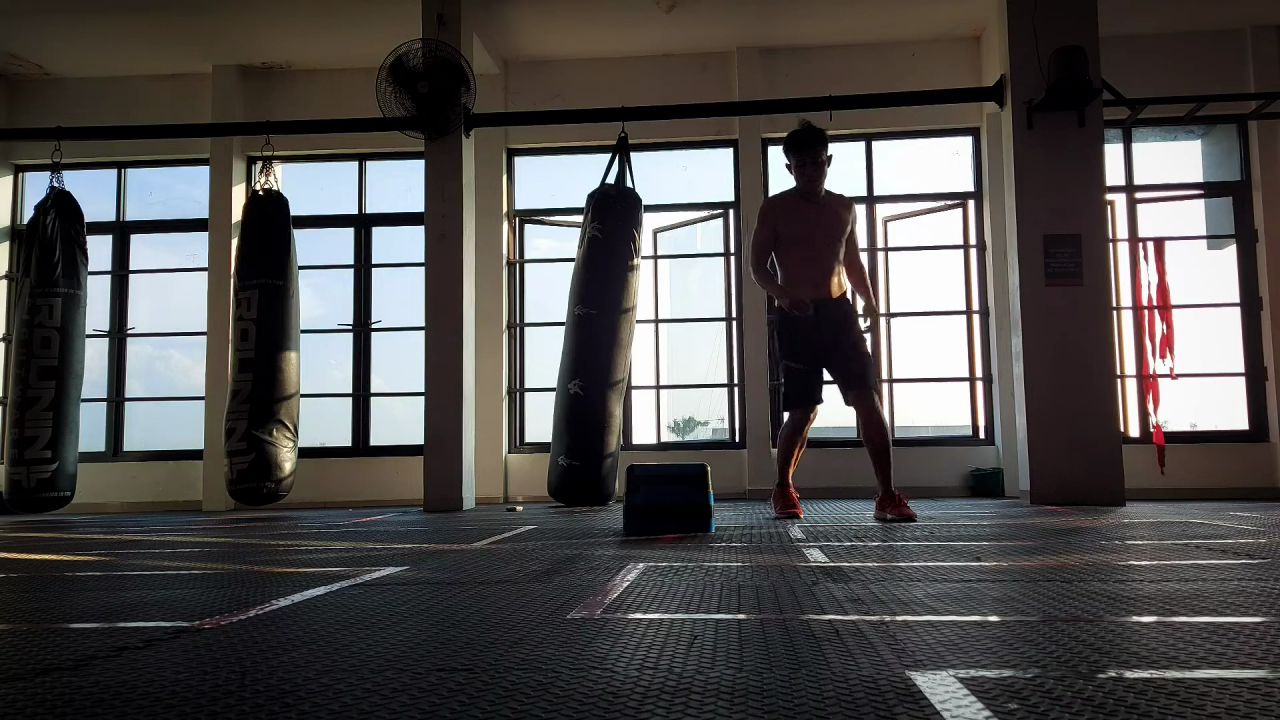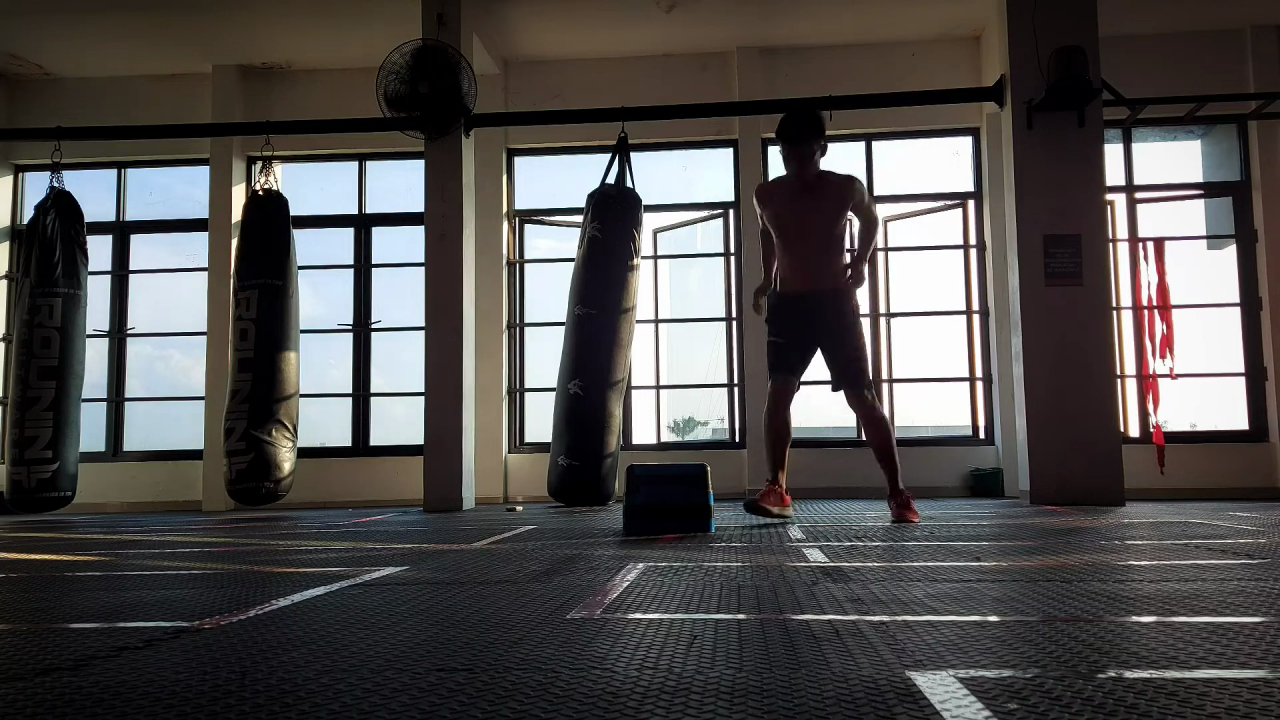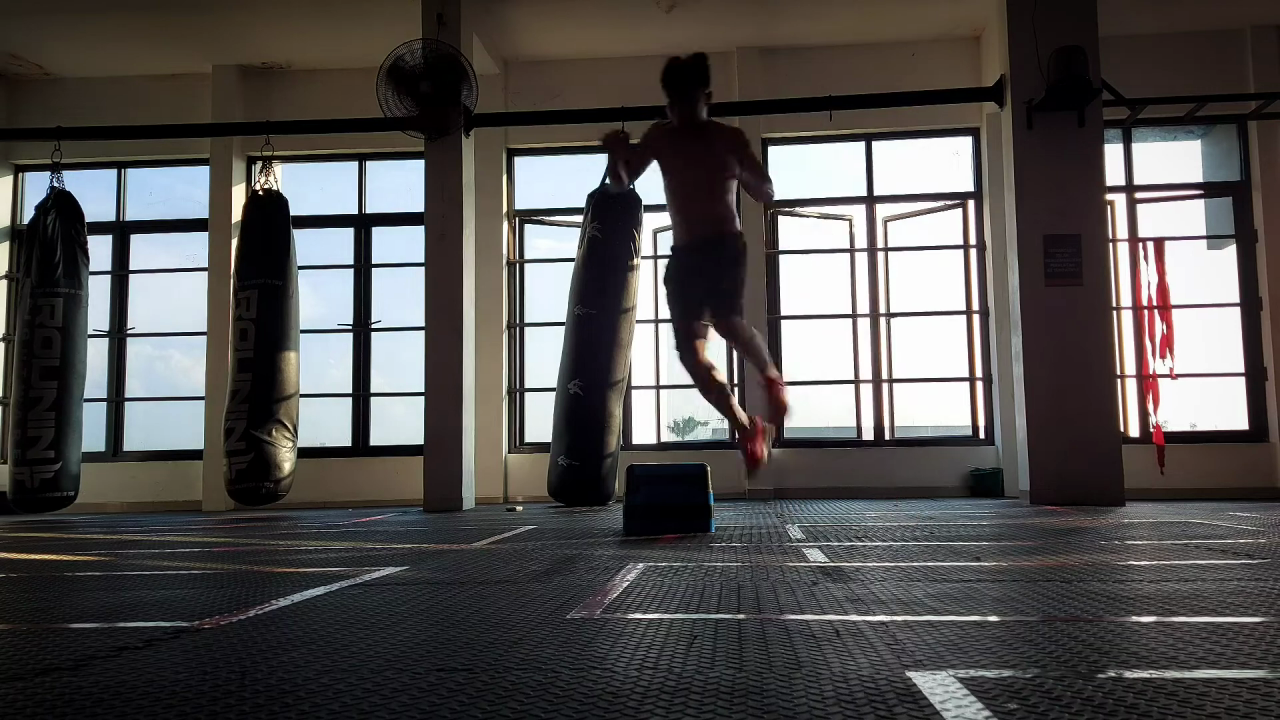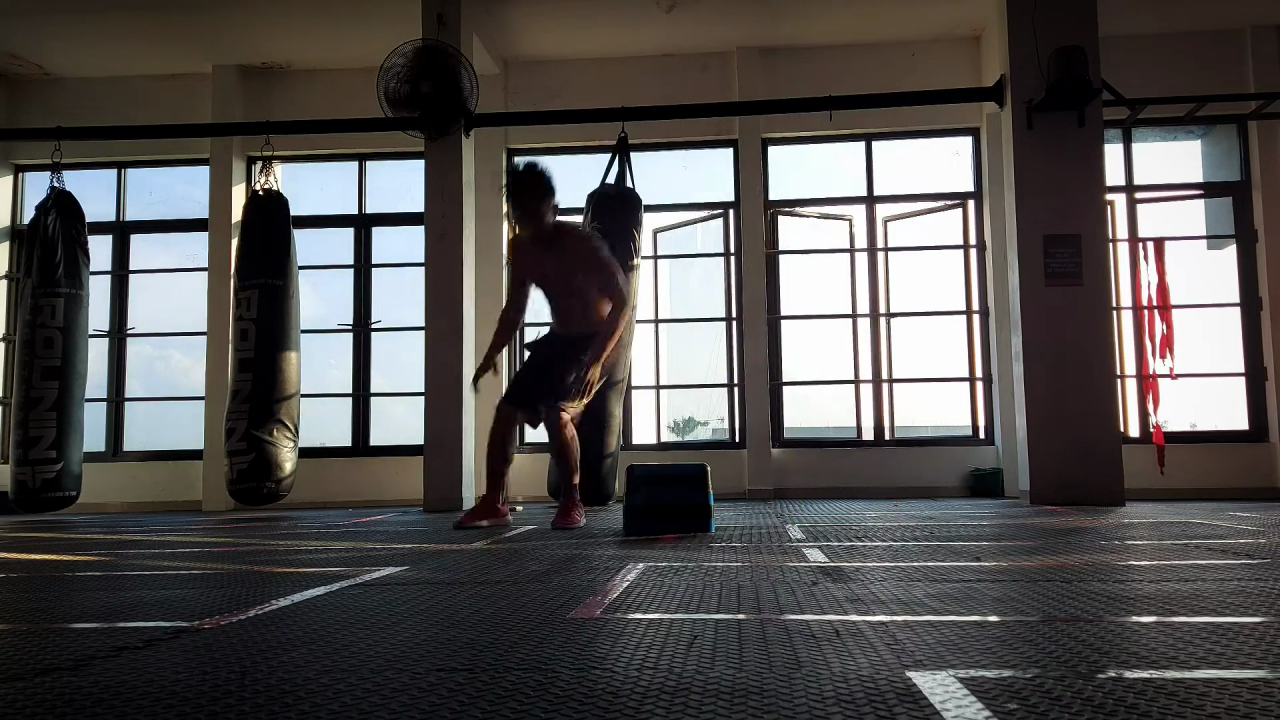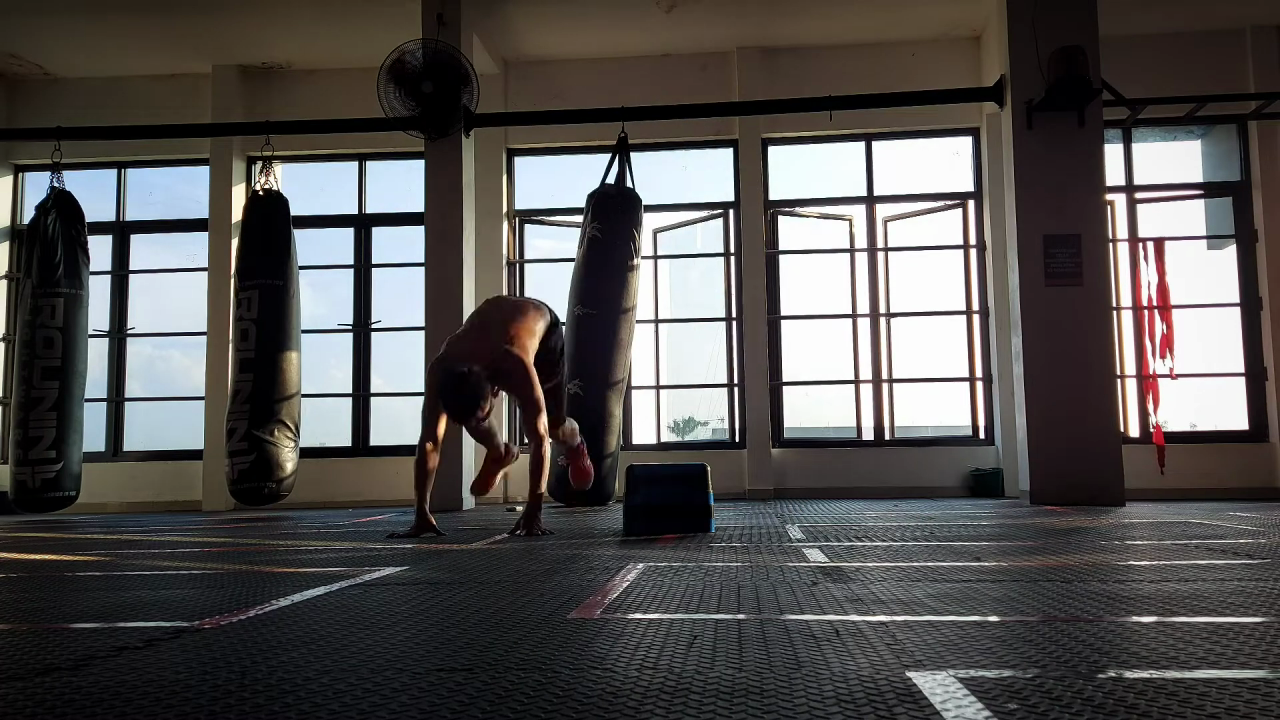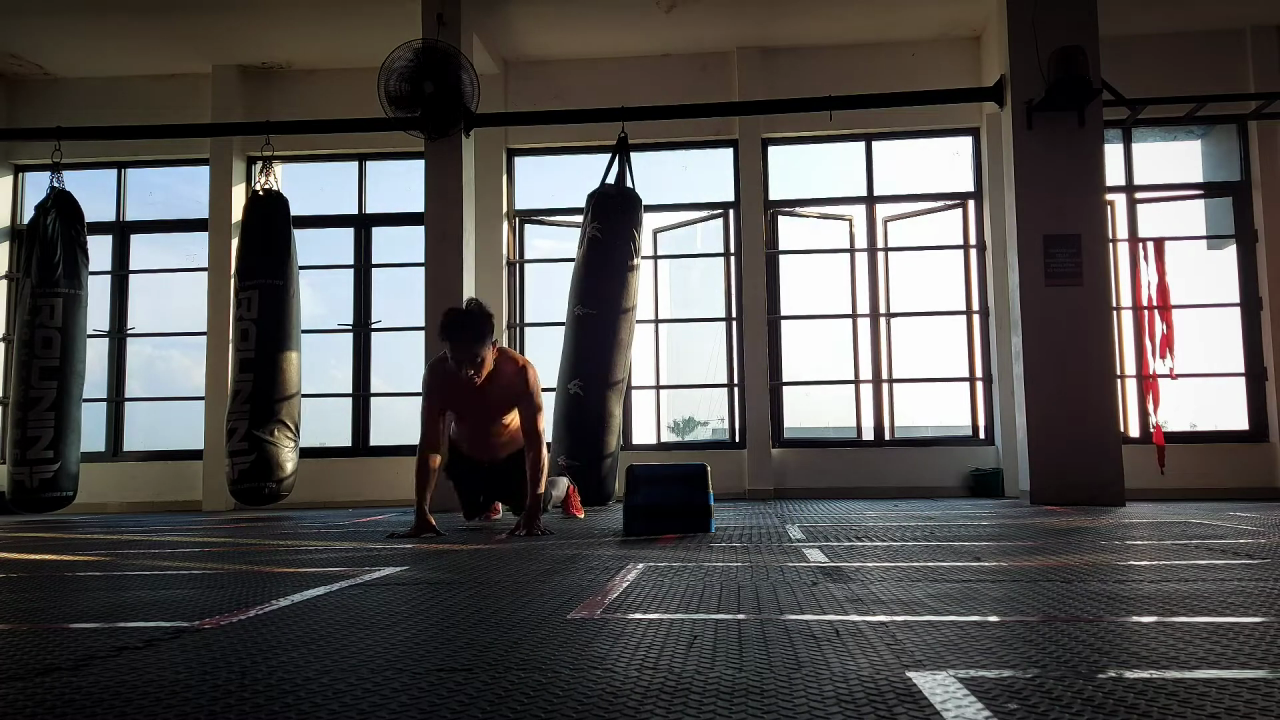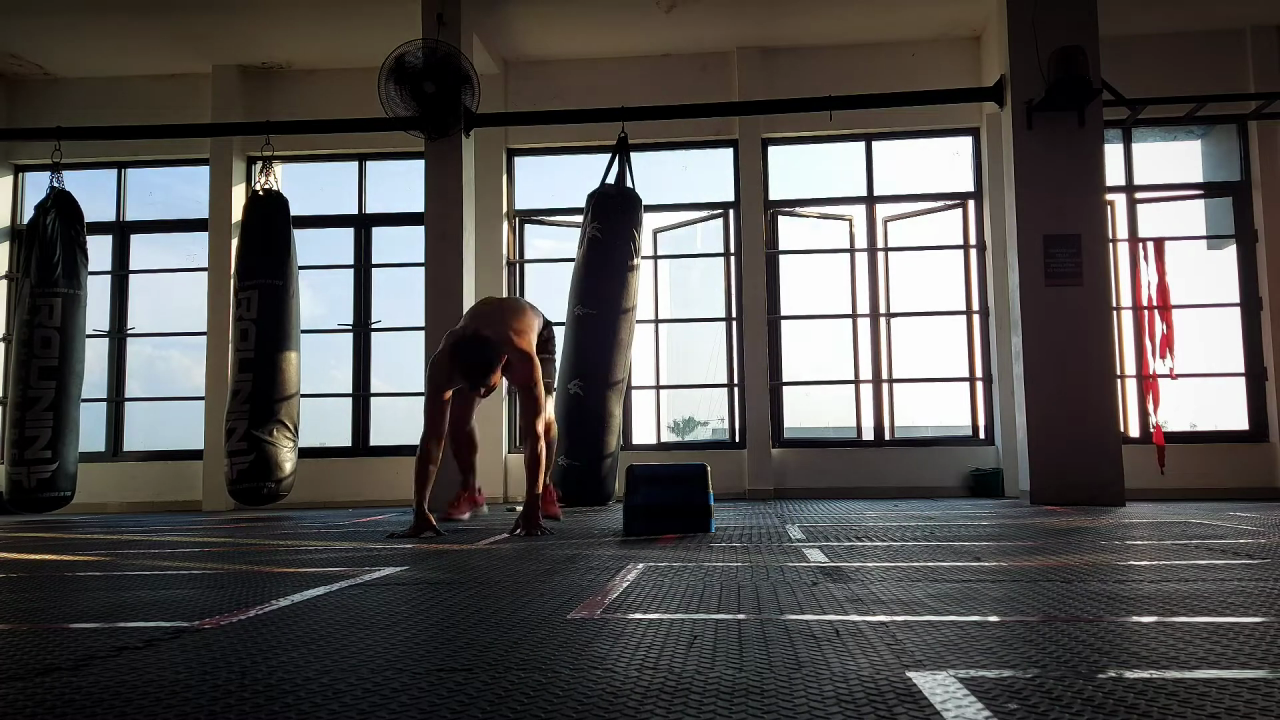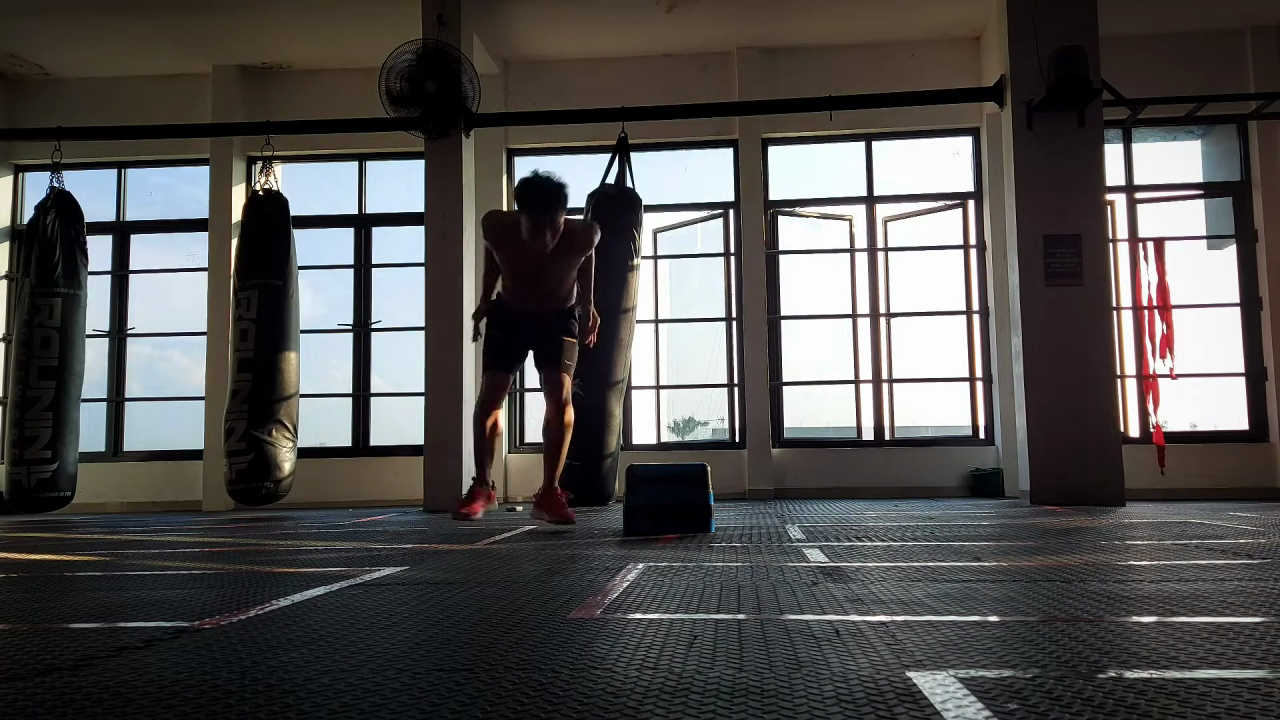
dt=0.4s
person 1, frame 1
left shoulder: (844, 208)
right shoulder: (775, 208)
right elbow: (758, 266)
left wrist: (870, 301)
right wrist: (782, 293)
left hip: (839, 312)
right hip: (797, 317)
left knee: (867, 399)
right knee: (802, 412)
left ankle: (887, 494)
right ankle: (783, 488)
person 1, frame 2
left shoulder: (846, 188)
right shoulder: (767, 195)
left elbow: (870, 220)
left wrist: (861, 262)
right wrist: (766, 278)
left hip: (836, 302)
right hip: (788, 304)
left knee: (862, 397)
right knee: (779, 390)
left ankle: (897, 492)
right ankle: (776, 488)
person 1, frame 3
left shoulder: (730, 137)
right shoulder: (659, 137)
left elbow: (766, 195)
right elbow: (621, 182)
left wrist: (745, 170)
right wrist: (616, 154)
left hip: (723, 244)
right hip: (685, 254)
left knee: (725, 318)
right knee: (691, 354)
left ankle: (771, 379)
right ankle: (746, 427)
person 1, frame 4
left shoulder: (583, 244)
right shoulder: (520, 249)
left elbow: (622, 302)
right elbow: (514, 308)
left wrist: (597, 361)
right wrist: (492, 354)
left hip: (596, 341)
right hip: (559, 337)
left knee: (556, 412)
right knee: (505, 412)
left ankle: (572, 500)
right ankle: (494, 505)
person 1, frame 5
left shoulder: (517, 365)
right shoulder: (442, 368)
left elbow: (538, 436)
right elbow: (430, 439)
left wrist: (533, 511)
right wrist: (421, 513)
left hip: (541, 321)
left knee: (553, 424)
right knee: (474, 421)
left ankle: (576, 447)
right ankle: (500, 453)
person 1, frame 6
left shoulder: (519, 370)
right shoulder: (438, 373)
left elbow: (536, 443)
right elbow: (430, 446)
left wrist: (533, 513)
right wrist: (421, 514)
left ankle: (565, 488)
right ankle: (493, 493)
person 1, frame 7
left shoulder: (523, 360)
right shoulder: (444, 362)
left elbow: (534, 435)
right elbow: (433, 436)
left wrist: (531, 510)
right wrist: (420, 511)
left hip: (535, 331)
left knee: (543, 417)
right knee: (458, 416)
left ankle: (544, 487)
right ankle: (469, 491)
person 1, frame 8
left shoulder: (582, 233)
right shoulder: (495, 225)
left wrist: (588, 305)
right wrist: (484, 301)
left hip: (558, 316)
right hip: (508, 314)
left knee: (560, 395)
right knee: (491, 393)
left ankle: (549, 492)
right ankle: (482, 485)
